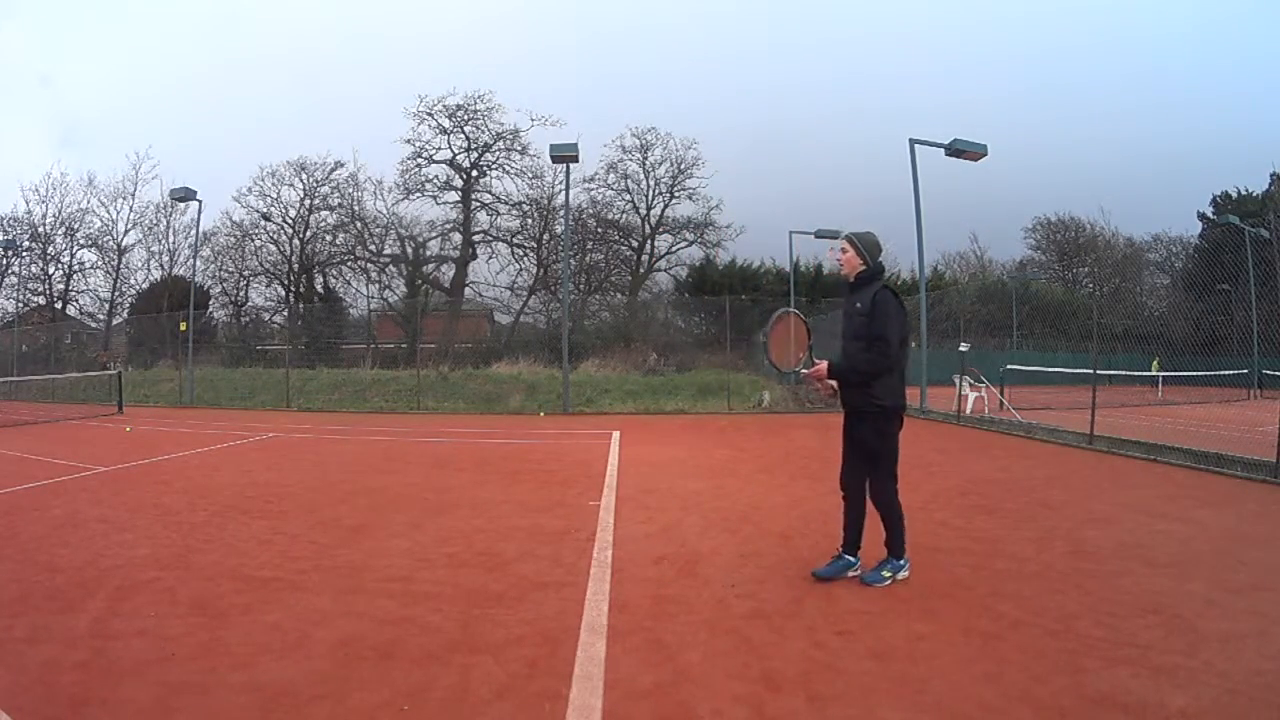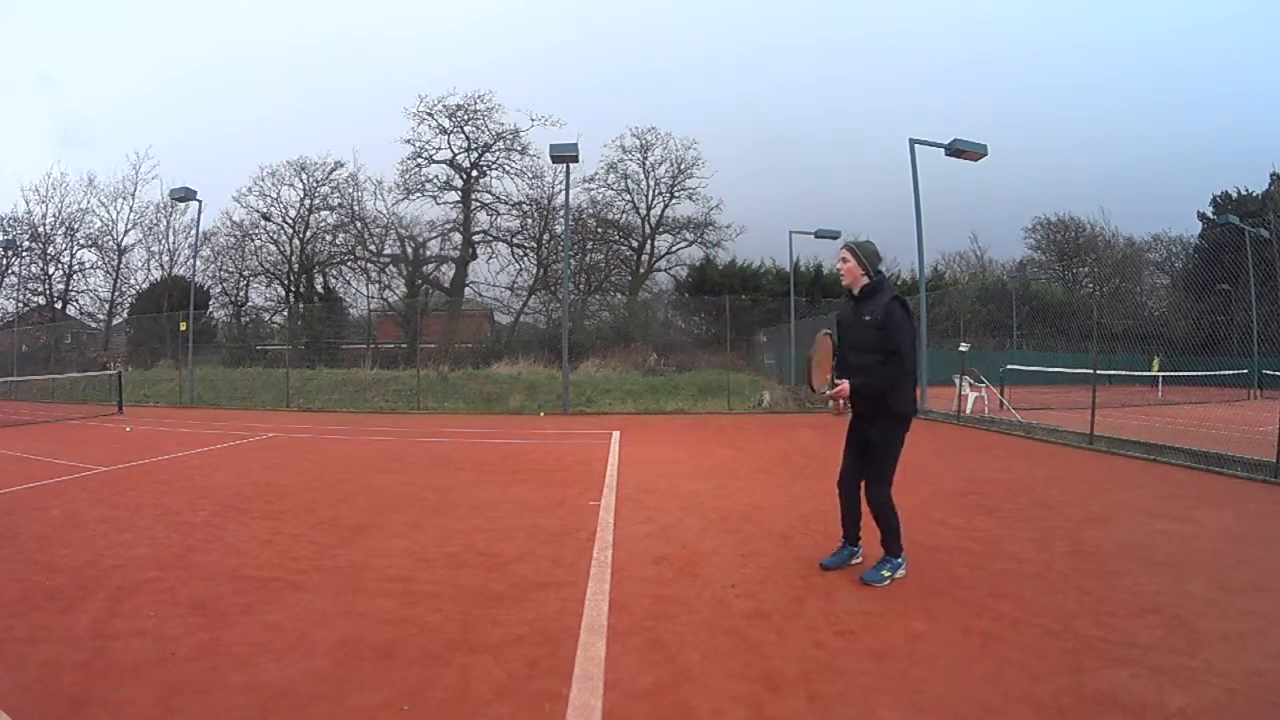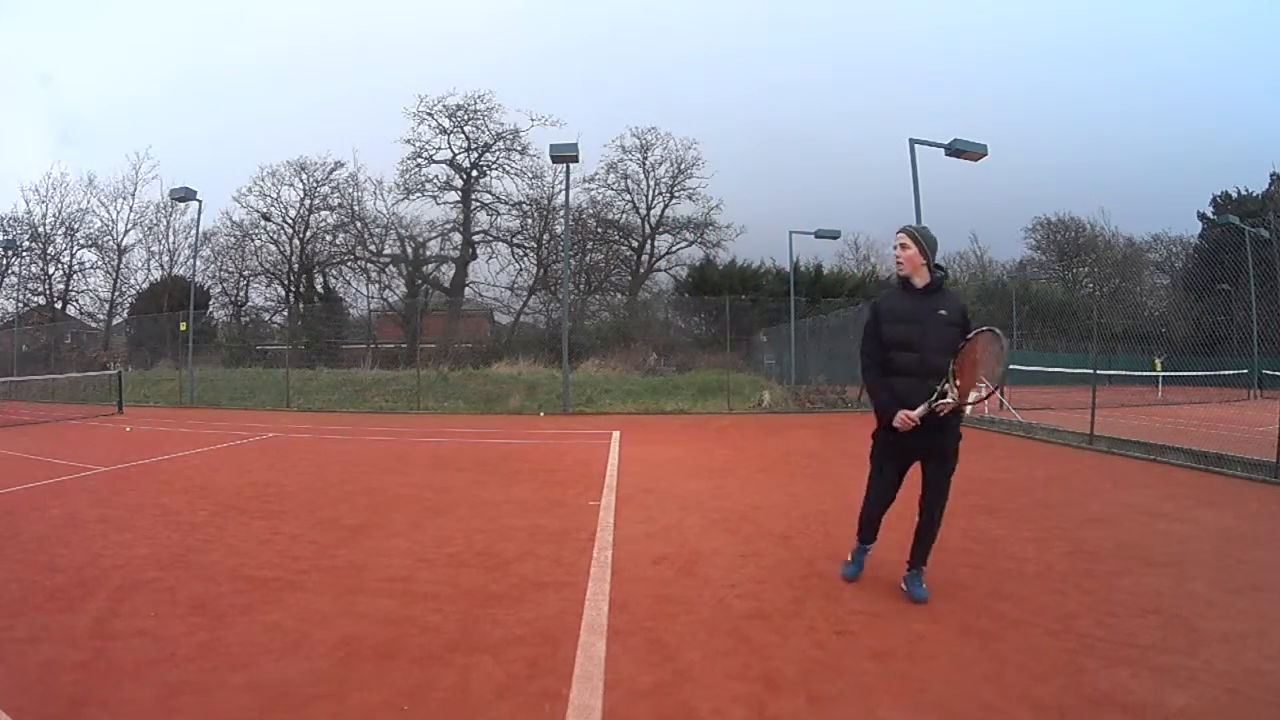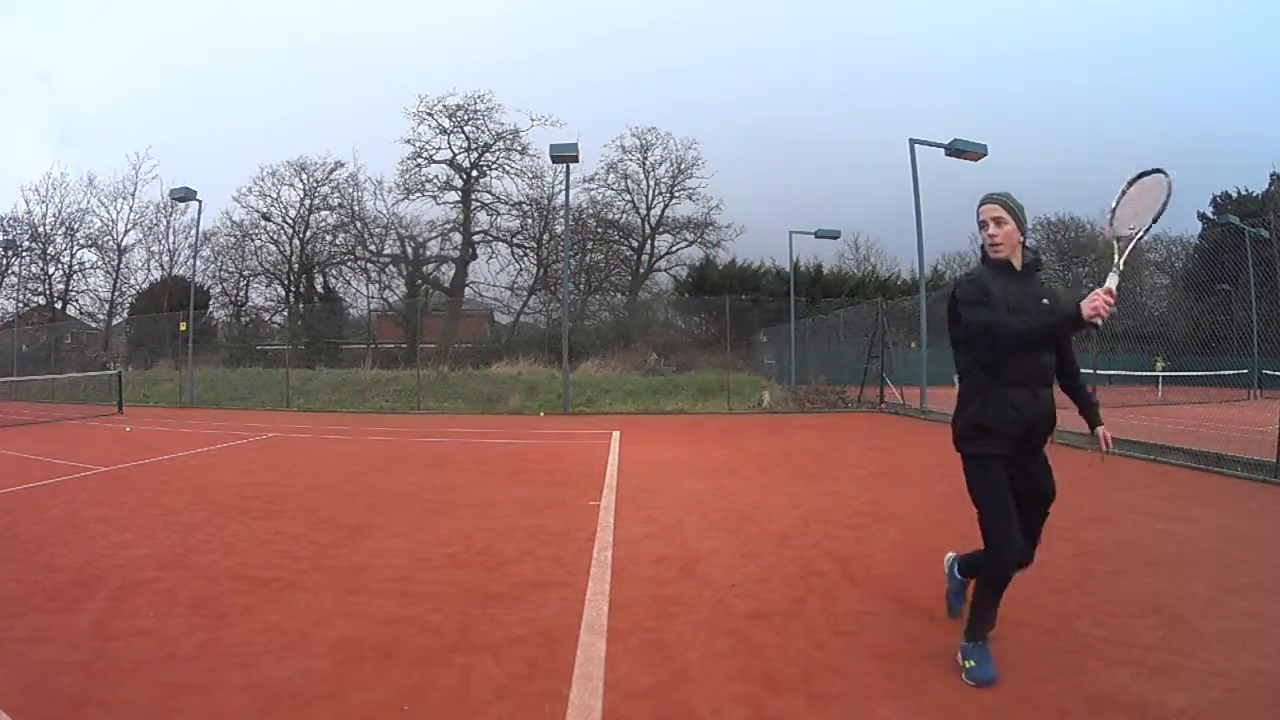
dt=0.5s
person 1, frame 1
left shoulder: (882, 297)
right shoulder: (855, 297)
left elbow: (883, 356)
left wrist: (833, 370)
right wrist: (838, 377)
left hip: (881, 409)
right hip: (857, 407)
left knee: (882, 487)
right knee: (851, 484)
left ankle: (897, 559)
right ankle: (849, 557)
person 1, frame 2
left shoulder: (890, 307)
right shoulder: (848, 310)
left elbow: (901, 366)
left wrist: (856, 387)
right wrist: (843, 389)
left hip: (891, 413)
right hip: (863, 412)
left knee: (876, 488)
right knee: (847, 481)
left ankle: (894, 557)
right ankle: (851, 547)
person 1, frame 3
left shoulder: (953, 305)
right shoulder: (884, 304)
right elbow: (869, 365)
right wrist: (890, 409)
left hip: (941, 424)
right hip: (895, 423)
left knee: (933, 504)
right knee: (877, 497)
left ankle: (915, 570)
right ankle: (863, 546)
person 1, frame 4
left shoulder: (1043, 289)
right shoulder: (973, 286)
left elbow: (1063, 361)
right elbow: (1002, 337)
left wrist: (1092, 416)
right wrist: (1075, 316)
left hip: (1031, 439)
right hip: (985, 438)
left knee: (1020, 548)
right knee: (1007, 547)
left ankle: (962, 568)
right ankle: (975, 642)
